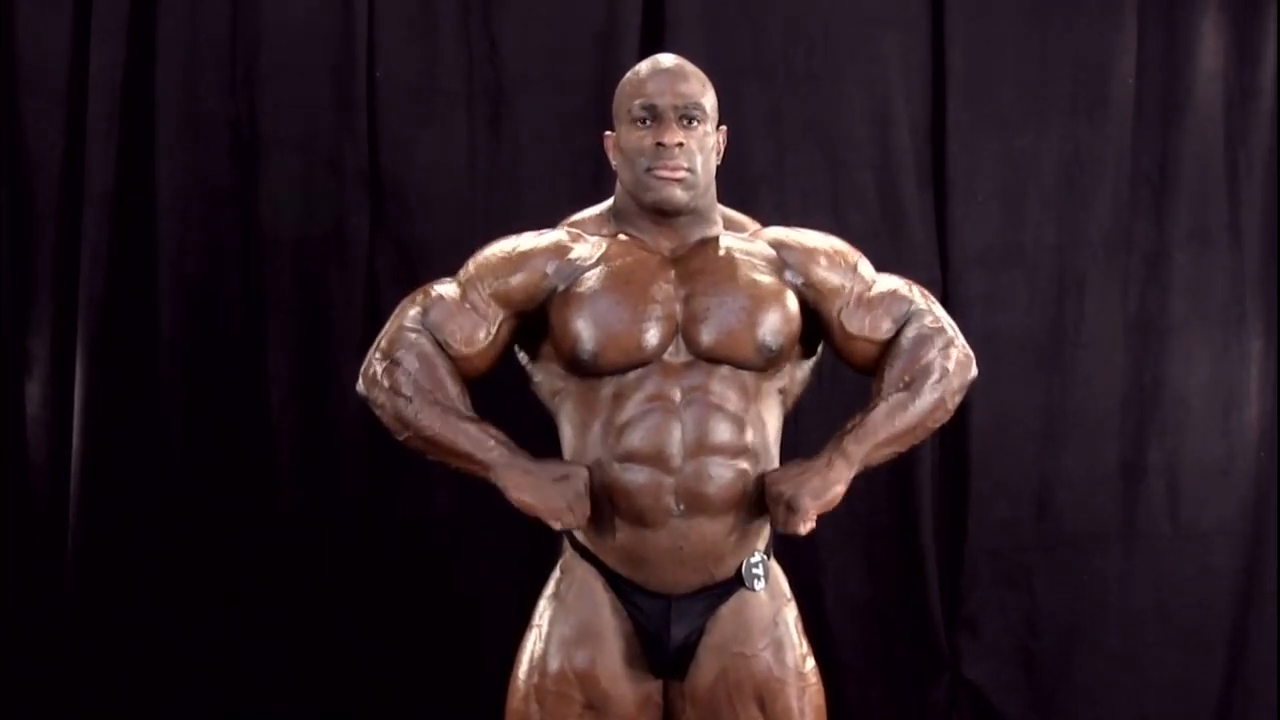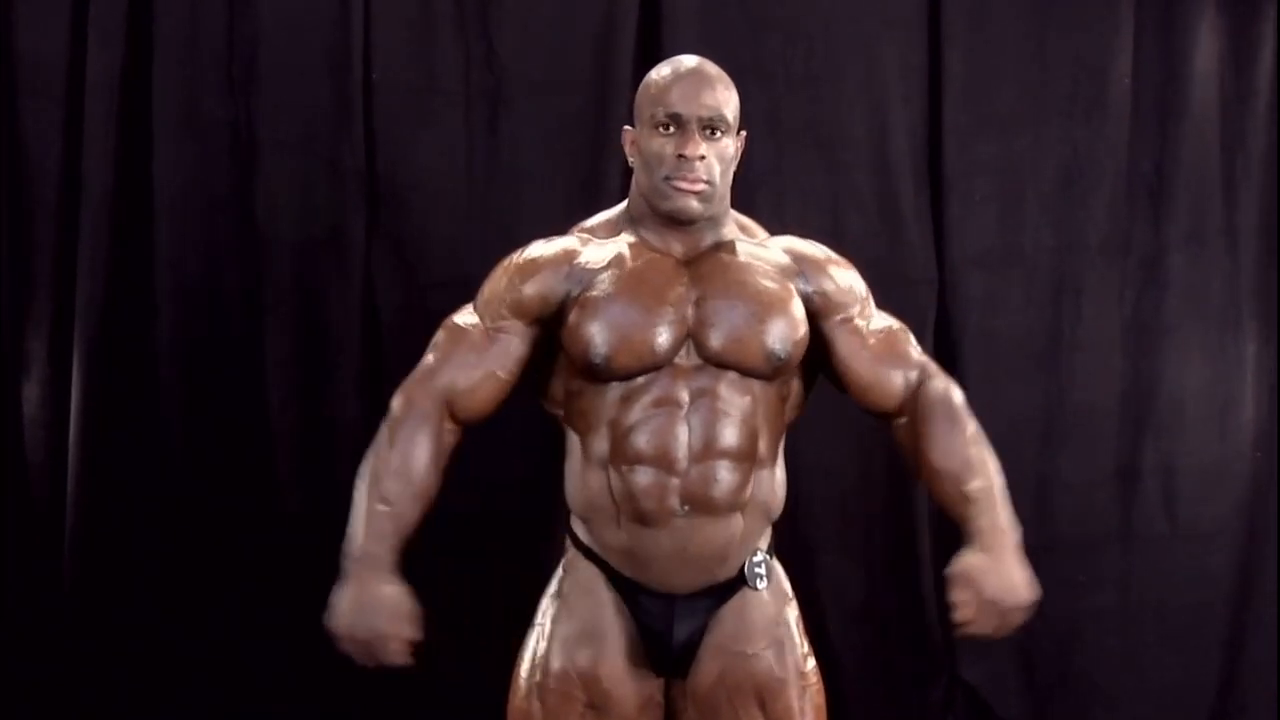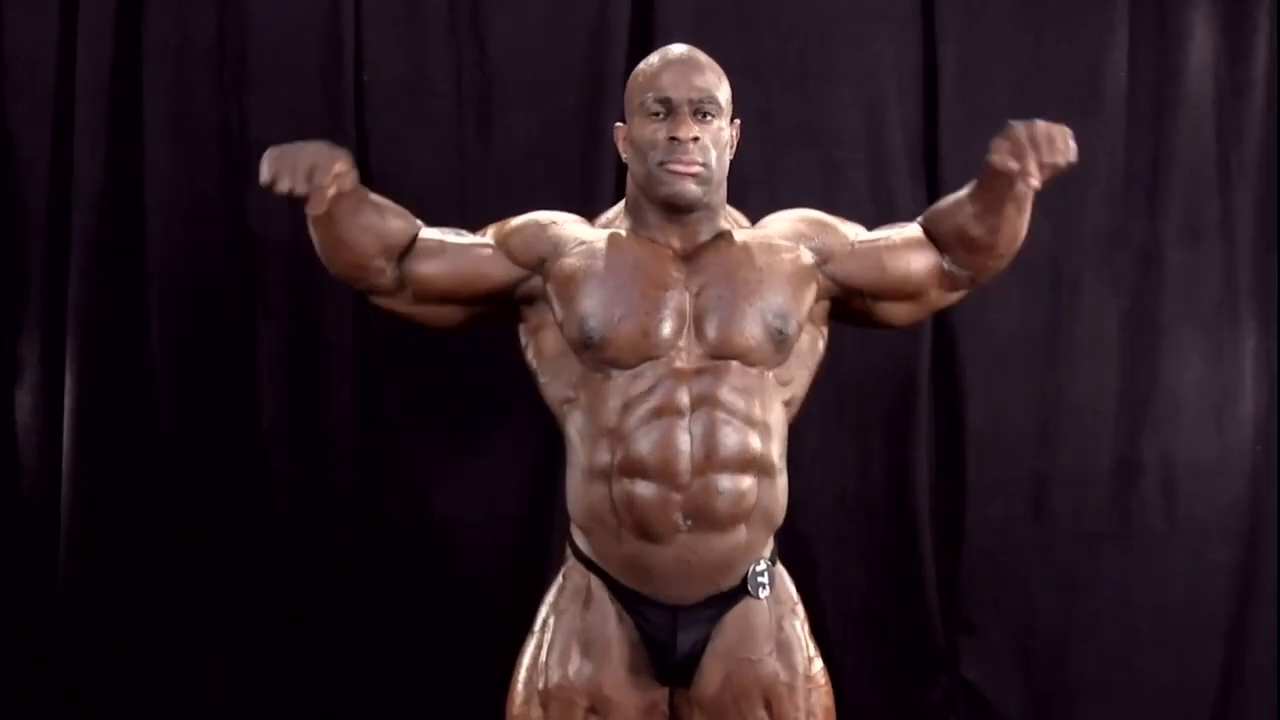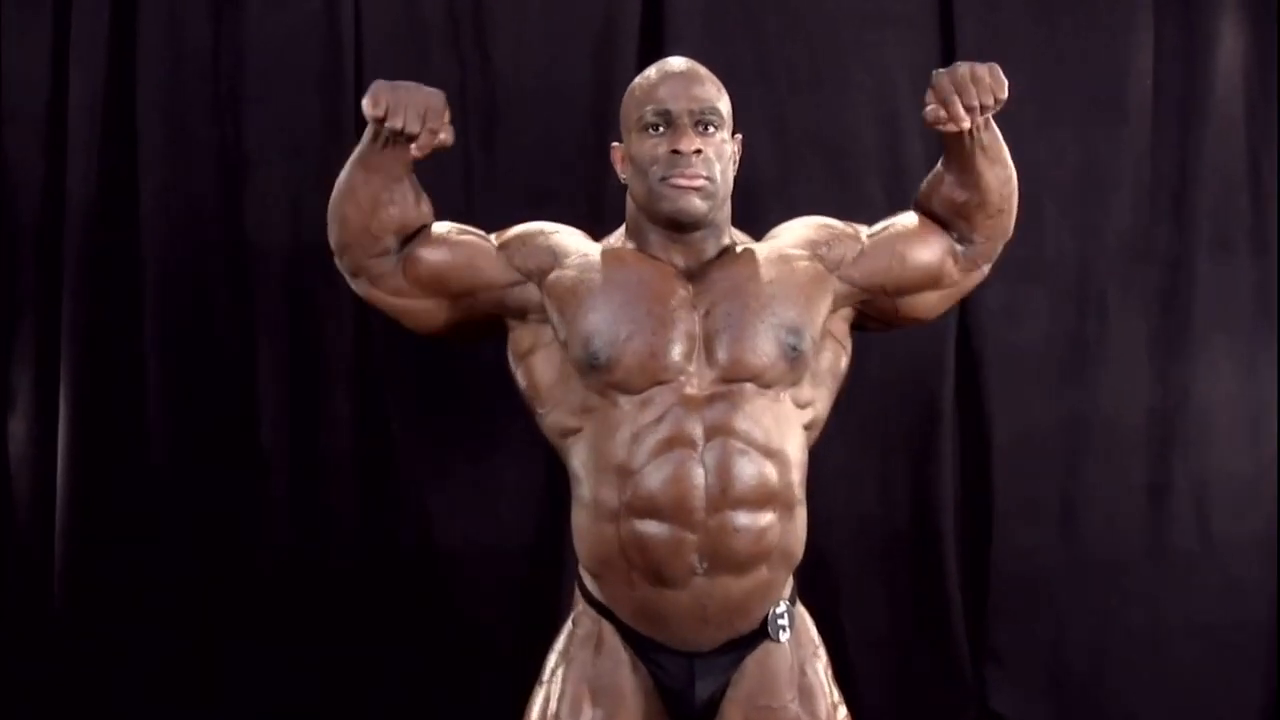
dt=0.5s
person 1, frame 1
left shoulder: (795, 263)
right shoulder: (543, 265)
left elbow: (942, 353)
right elbow: (394, 364)
left wrist: (841, 461)
right wrist: (505, 465)
left hip: (743, 603)
right hip: (595, 600)
person 1, frame 2
left shoulder: (805, 273)
right shoulder: (553, 271)
left elbow: (923, 396)
right elbow: (430, 404)
left wrist: (992, 535)
right wrist: (370, 562)
left hip: (746, 605)
right hip: (598, 602)
person 1, frame 3
left shoulder: (801, 256)
right shoulder: (554, 256)
left elbow: (958, 254)
right elbow: (386, 261)
left wrist: (1008, 174)
right wrist: (333, 189)
left hip: (750, 612)
right hip: (599, 610)
person 1, frame 4
left shoulder: (814, 270)
right shoulder: (551, 274)
left elbow: (968, 239)
right elbow: (377, 256)
left wrist: (972, 134)
right wrist: (382, 143)
left hip: (766, 654)
right hip: (613, 655)
